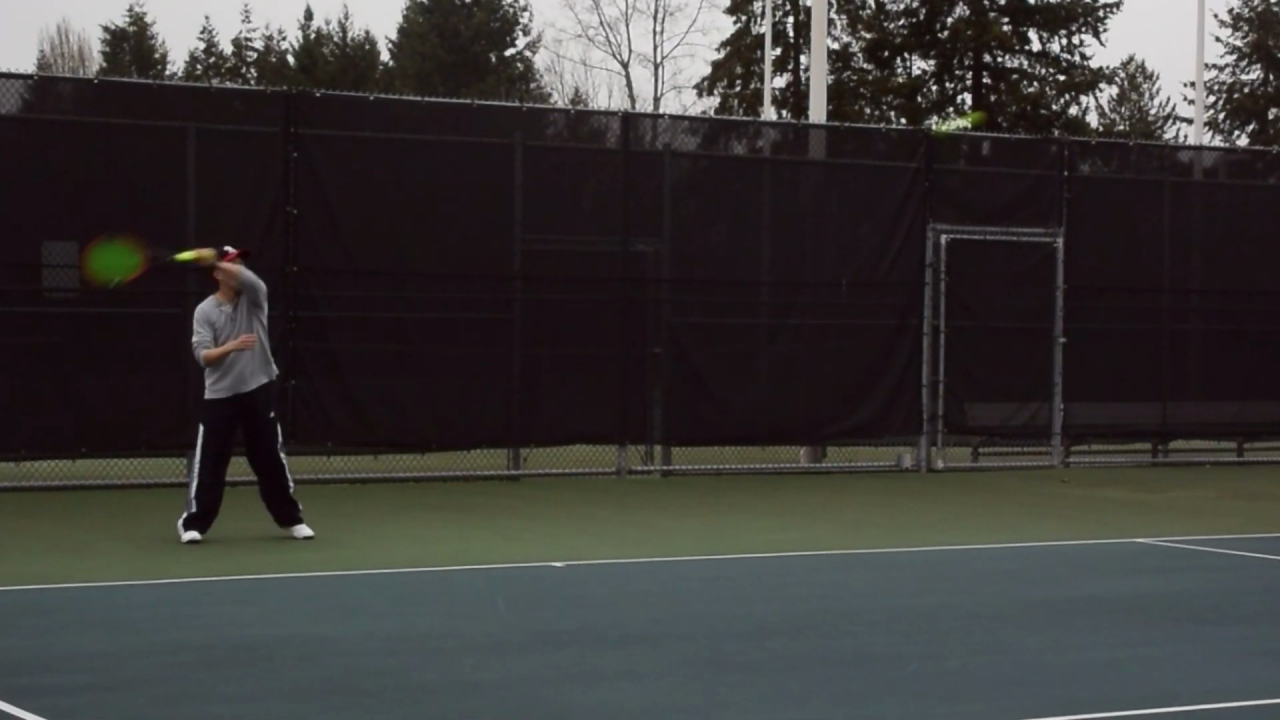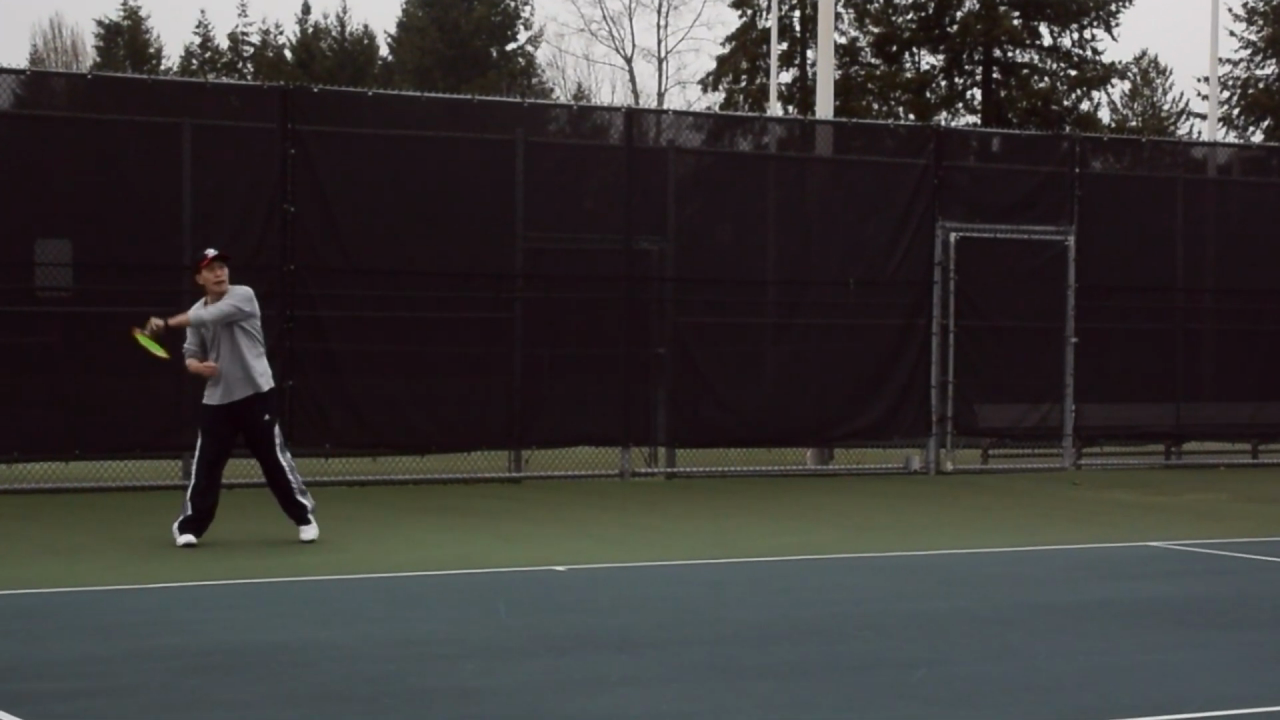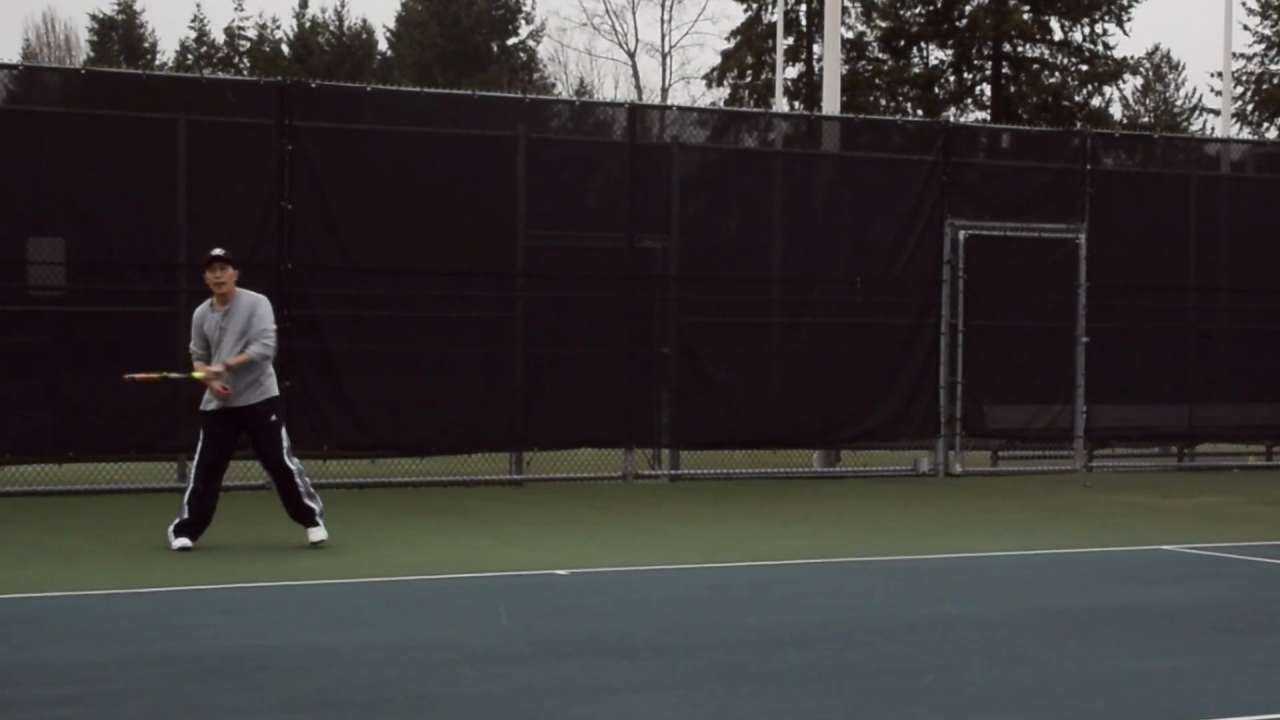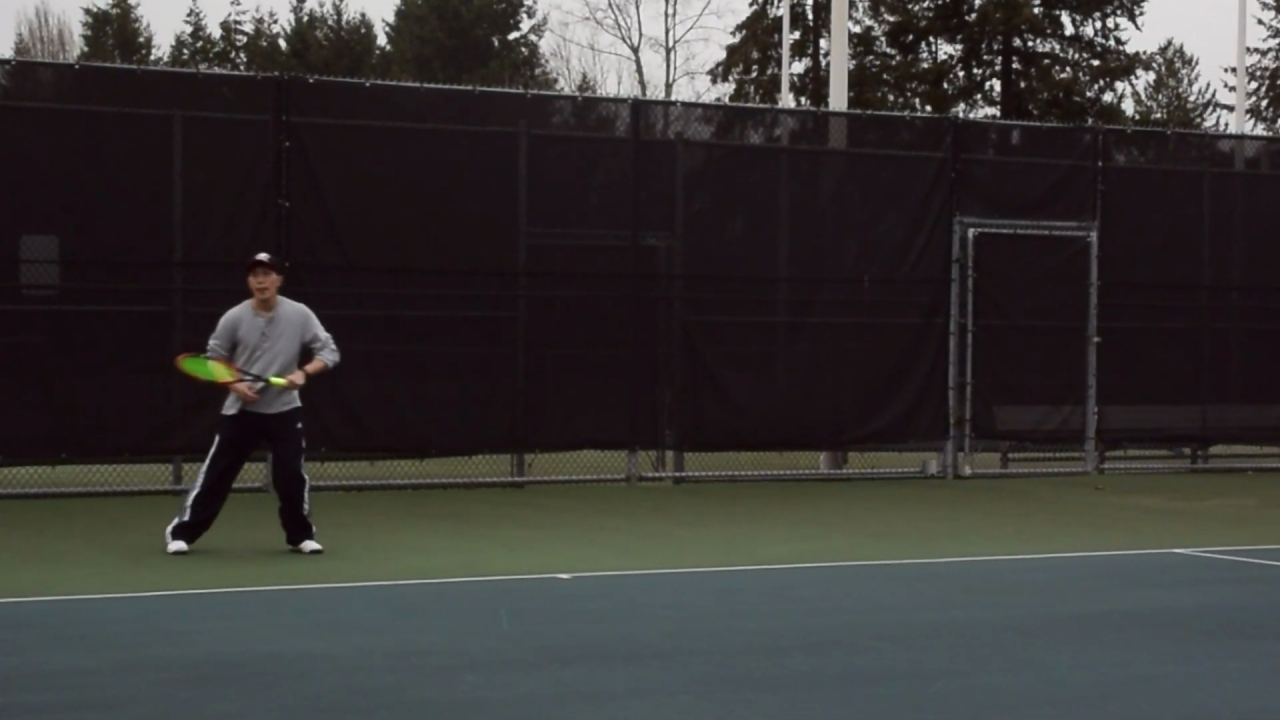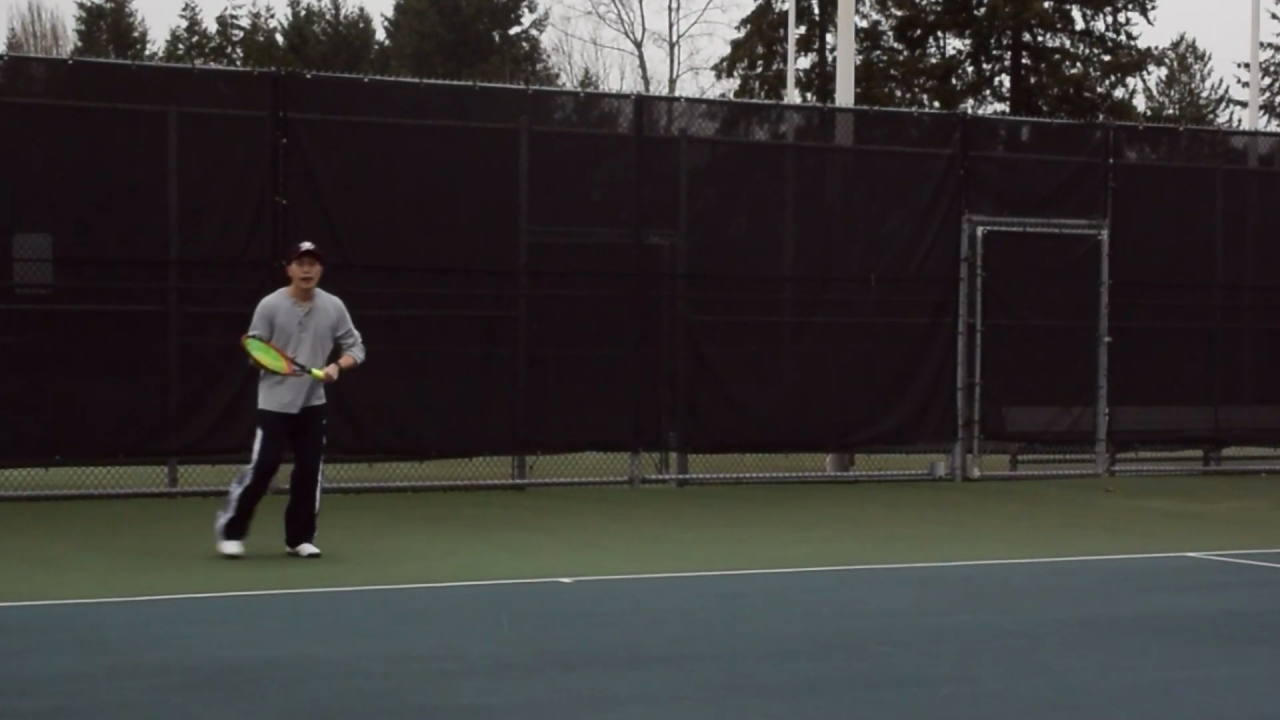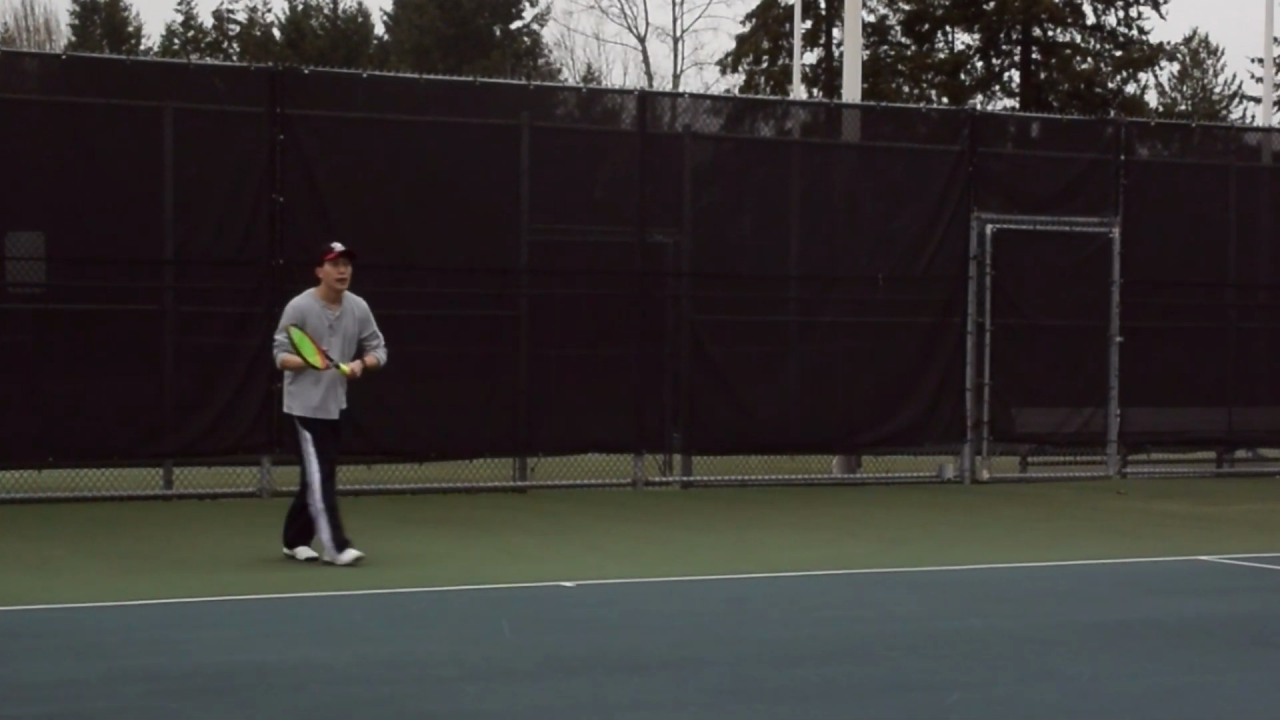
dt=0.4s
person 1, frame 1
left shoulder: (256, 292)
right shoulder: (204, 311)
left elbow: (245, 277)
right elbow: (203, 355)
left wrist: (213, 261)
right wrist: (229, 348)
left hip: (258, 389)
right hip: (220, 395)
left knee: (270, 457)
right knee: (209, 460)
left ankle: (290, 518)
right ankle: (193, 523)
person 1, frame 2
left shoulder: (243, 296)
right shoulder: (196, 312)
left elbow: (207, 316)
right elbow: (191, 356)
left wrist: (165, 323)
right wrist: (199, 368)
left hip: (255, 393)
right hip: (217, 398)
left knee: (273, 457)
right knee: (206, 463)
left ankle: (304, 515)
right ankle: (189, 526)
person 1, frame 3
left shoulder: (256, 303)
right shoulder: (201, 315)
left elbow: (265, 346)
right elbow: (198, 357)
left wrist: (225, 365)
right wrist: (211, 380)
left hip: (260, 398)
right hip: (219, 403)
left knee: (280, 461)
right knee: (206, 467)
left ankle: (312, 520)
right ankle: (185, 529)
person 1, frame 4
left shoulder: (300, 314)
right shoulder: (234, 318)
left elbow: (329, 351)
right elbow: (214, 358)
left wrist: (304, 372)
right wrist: (233, 384)
left hip: (284, 408)
right hip: (241, 409)
left knee: (291, 472)
right knee: (216, 471)
left ankle: (300, 535)
right ankle: (181, 532)
person 1, frame 5
left shoulder: (333, 306)
right shoulder: (270, 305)
left elbow: (356, 348)
left wrist: (338, 366)
left hip: (313, 402)
right hip: (275, 402)
left knee: (310, 471)
right knee: (262, 465)
left ankle: (300, 538)
right ankle: (230, 531)
person 1, frame 6
left shoulder: (359, 307)
right shoulder: (299, 307)
left elbow: (378, 350)
right elbow: (280, 356)
left wrist: (360, 363)
right wrist: (308, 361)
left hip: (334, 403)
right hip: (304, 404)
left knee: (318, 475)
right knee: (321, 471)
left ankle: (296, 540)
right ankle: (336, 545)
